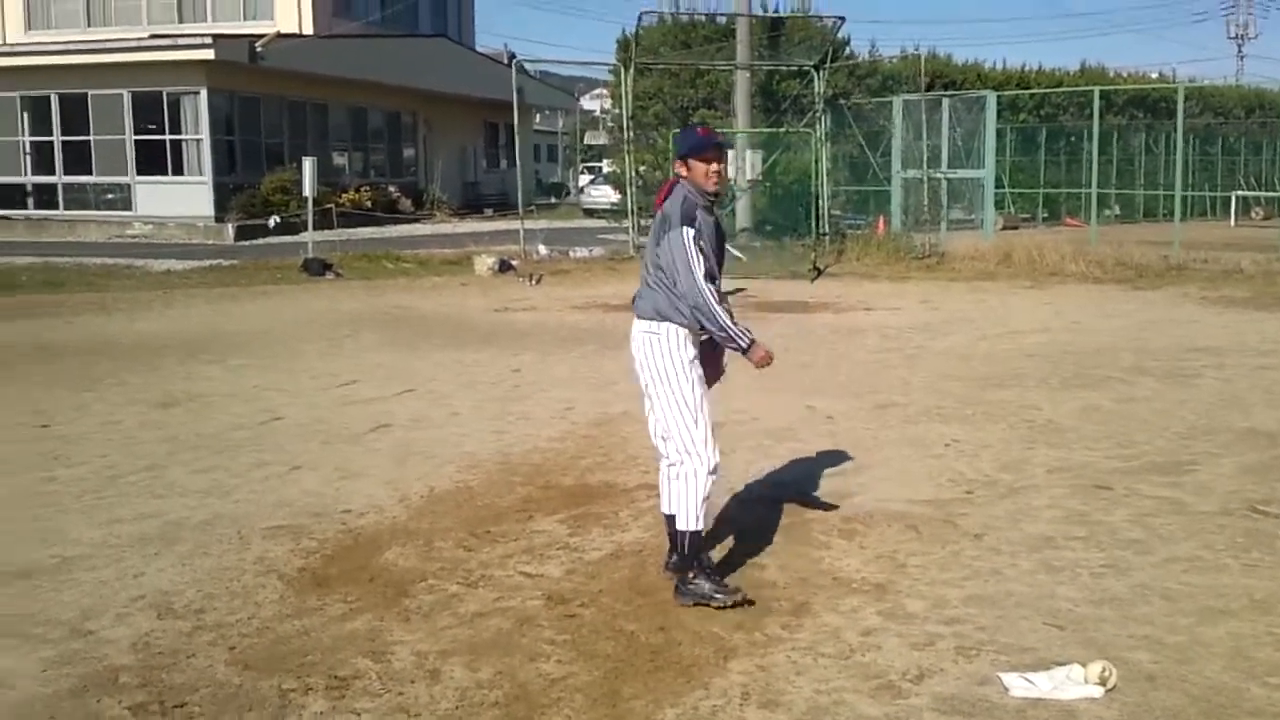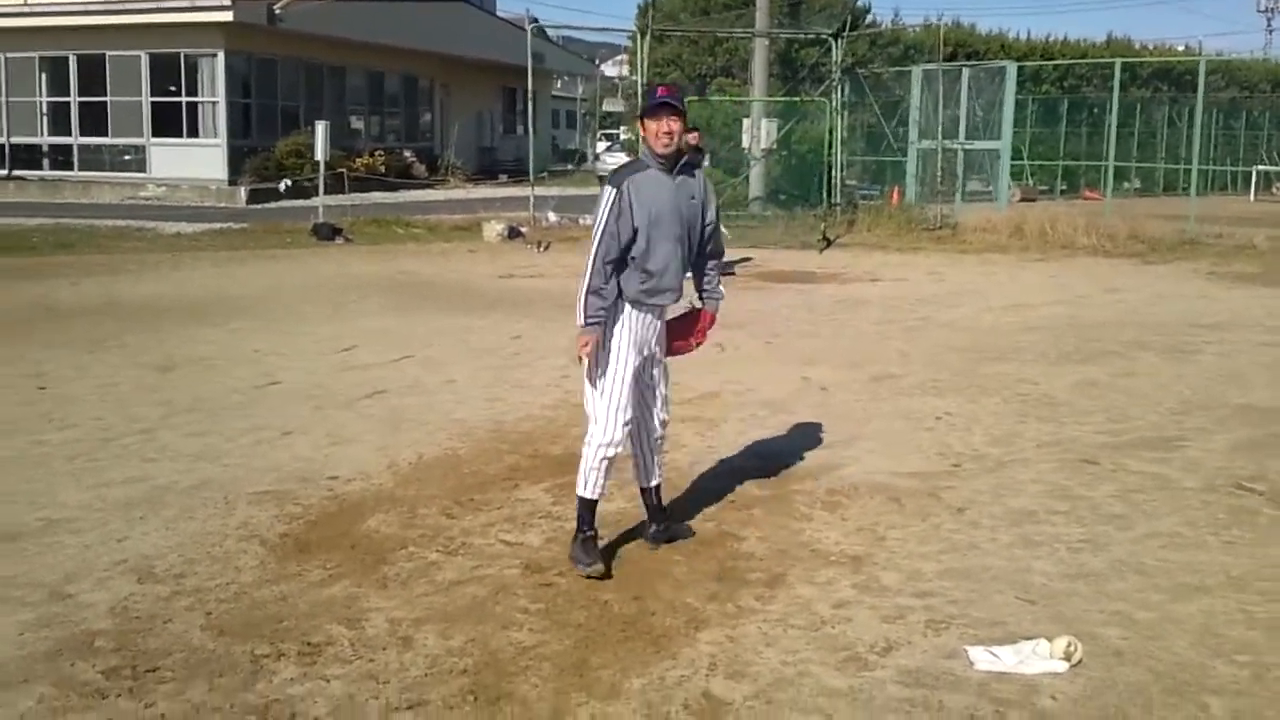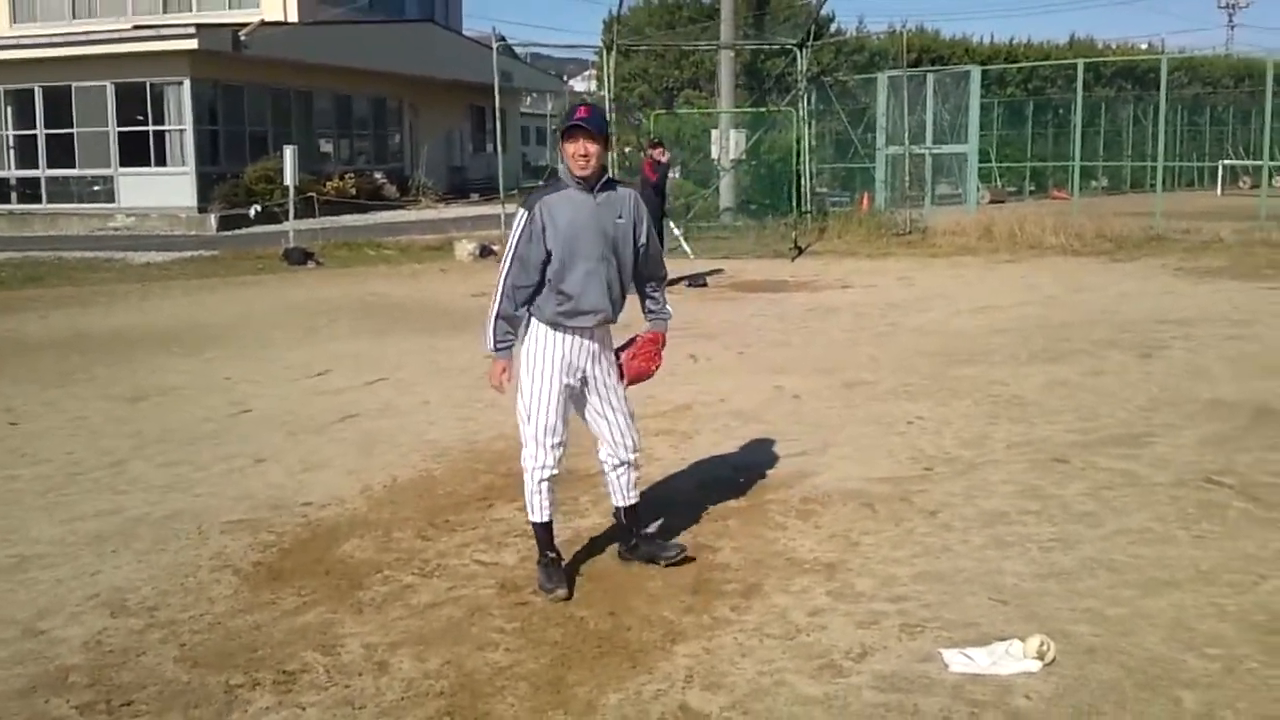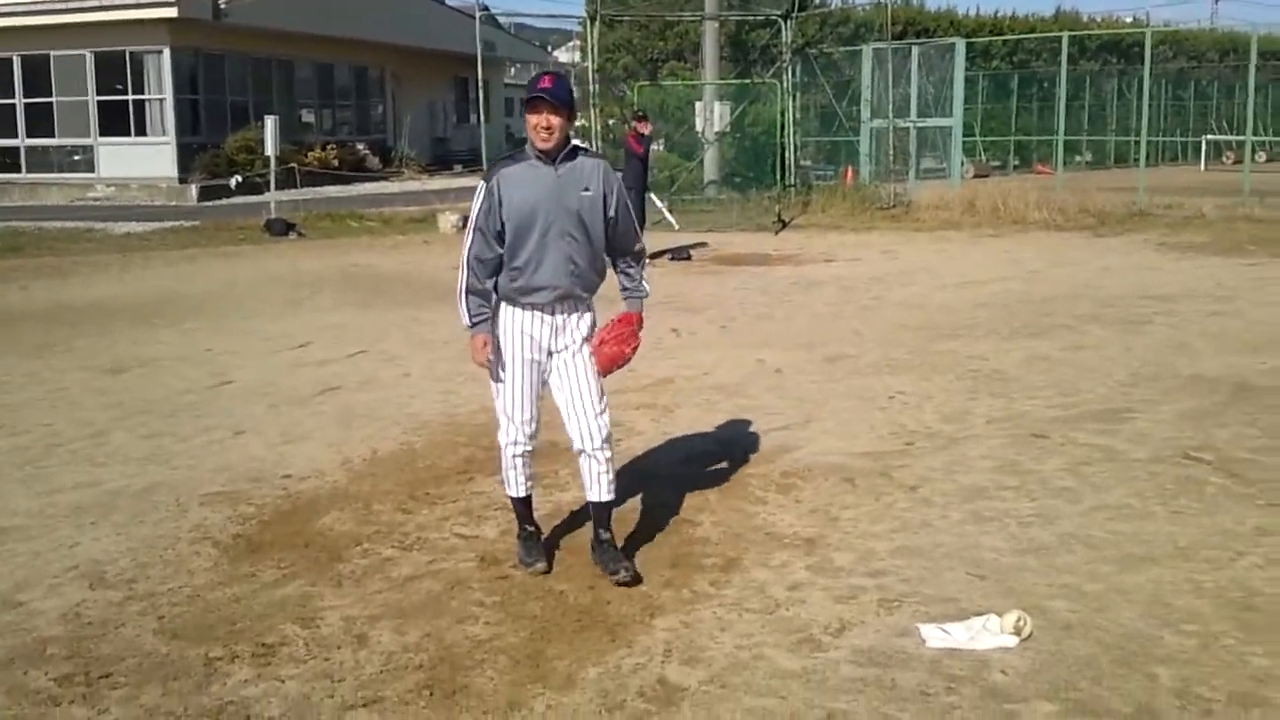
dt=0.3s
person 1, frame 1
left shoulder: (704, 211)
right shoulder: (685, 216)
right elbow: (697, 292)
left wrist: (725, 339)
right wrist: (744, 341)
left hip: (678, 341)
right hip: (666, 340)
left knee: (679, 454)
right knee: (697, 456)
left ankle: (682, 549)
right ankle: (689, 571)
person 1, frame 2
left shoulder: (697, 182)
right shoulder: (625, 183)
left elbow: (707, 248)
right elbow: (601, 258)
left wrist: (710, 299)
right wrist: (591, 324)
left hip: (656, 316)
right hip: (621, 316)
left knee: (651, 424)
right knee: (610, 428)
left ankle: (656, 518)
right ankle: (584, 533)
person 1, frame 3
left shoulder: (628, 202)
right shoulder: (541, 206)
left elbow: (649, 268)
right elbow: (514, 280)
left wrist: (657, 321)
right wrist: (501, 348)
left hip: (598, 341)
right hip: (548, 342)
left knee: (620, 445)
right knee: (542, 456)
left ankle: (634, 537)
right ankle: (548, 557)
person 1, frame 4
left shoulder: (597, 173)
right shoulder: (501, 178)
left elbow: (626, 244)
right elbow: (478, 256)
left wrist: (634, 301)
right wrist: (479, 325)
left hip: (575, 321)
right hip: (517, 321)
left knee: (593, 433)
right knee: (517, 434)
left ankle: (603, 539)
right ankle: (527, 530)
